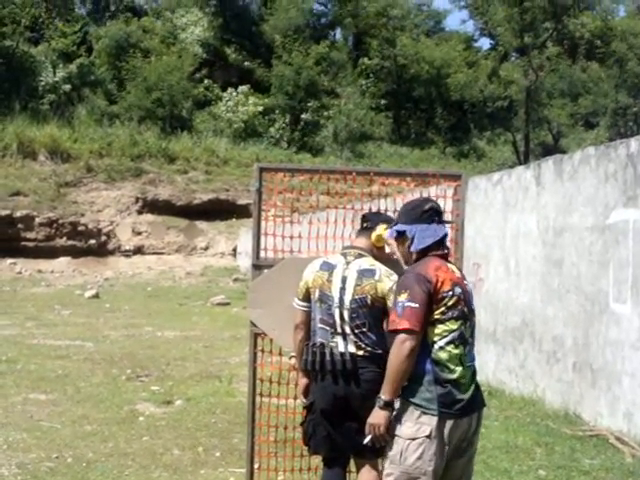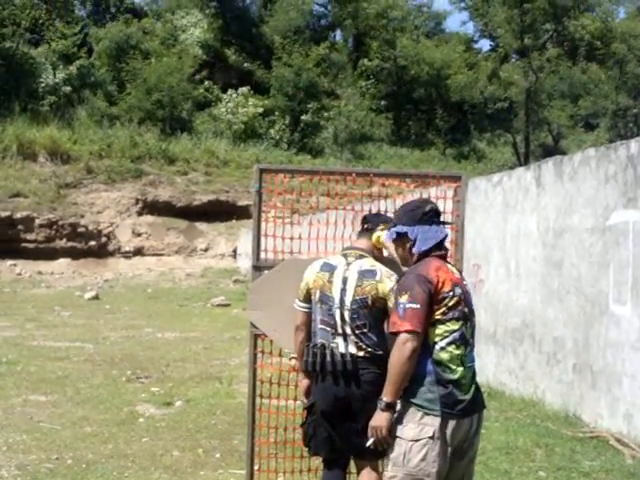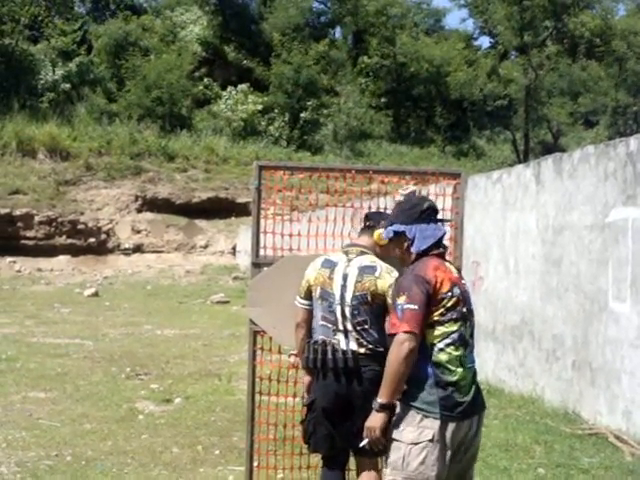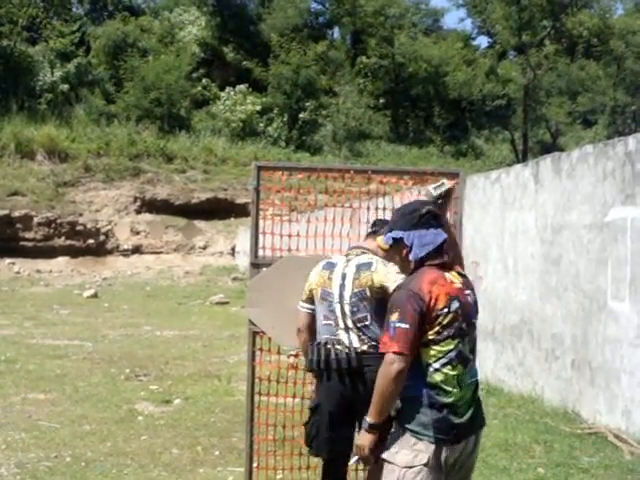
dt=0.2s
person 1, frame 1
left shoulder: (418, 276)
right shoulder: (457, 276)
left elbow: (406, 343)
left wrist: (384, 403)
left hip: (429, 408)
right hip: (467, 406)
person 1, frame 2
left shoulder: (418, 277)
right shoulder: (454, 276)
left elbow: (408, 344)
left wrist: (386, 405)
left hip: (430, 409)
right hip: (467, 407)
person 1, frame 3
left shoulder: (416, 277)
right shoulder: (454, 275)
left elbow: (405, 345)
left wrist: (381, 406)
left hip: (430, 411)
right hip: (468, 407)
person 1, frame 4
left shoulder: (412, 291)
right shoulder: (465, 287)
left elbow: (395, 364)
left wrist: (370, 426)
left hip: (425, 431)
right hip: (468, 426)
person 2, frame 1
left shoulder: (315, 269)
right shoulder: (384, 278)
left elbow: (301, 327)
left wrist: (303, 372)
left hip: (325, 375)
right hip: (367, 375)
right knee: (367, 458)
person 2, frame 2
left shoulder: (315, 270)
right shoulder: (384, 278)
left elbow: (302, 328)
left wrist: (305, 373)
left hip: (325, 375)
right hip: (368, 375)
person 2, frame 3
left shoulder: (317, 267)
right shoulder: (385, 274)
left elbow: (302, 324)
left wrist: (307, 369)
left hip: (326, 372)
right hip: (368, 371)
left knee: (332, 457)
right knee: (368, 458)
person 2, frame 4
left shoulder: (321, 270)
right shoulder: (383, 270)
left elbow: (303, 328)
left hip: (331, 373)
right hip: (372, 369)
left knee: (333, 459)
